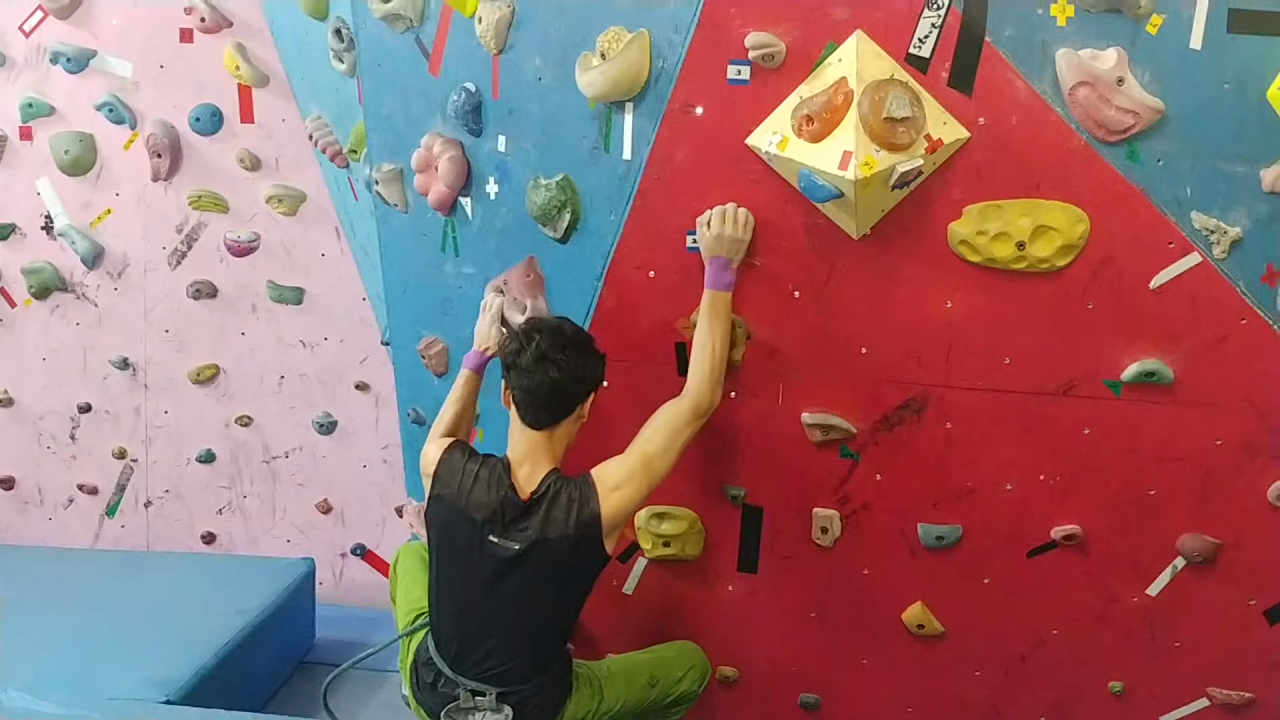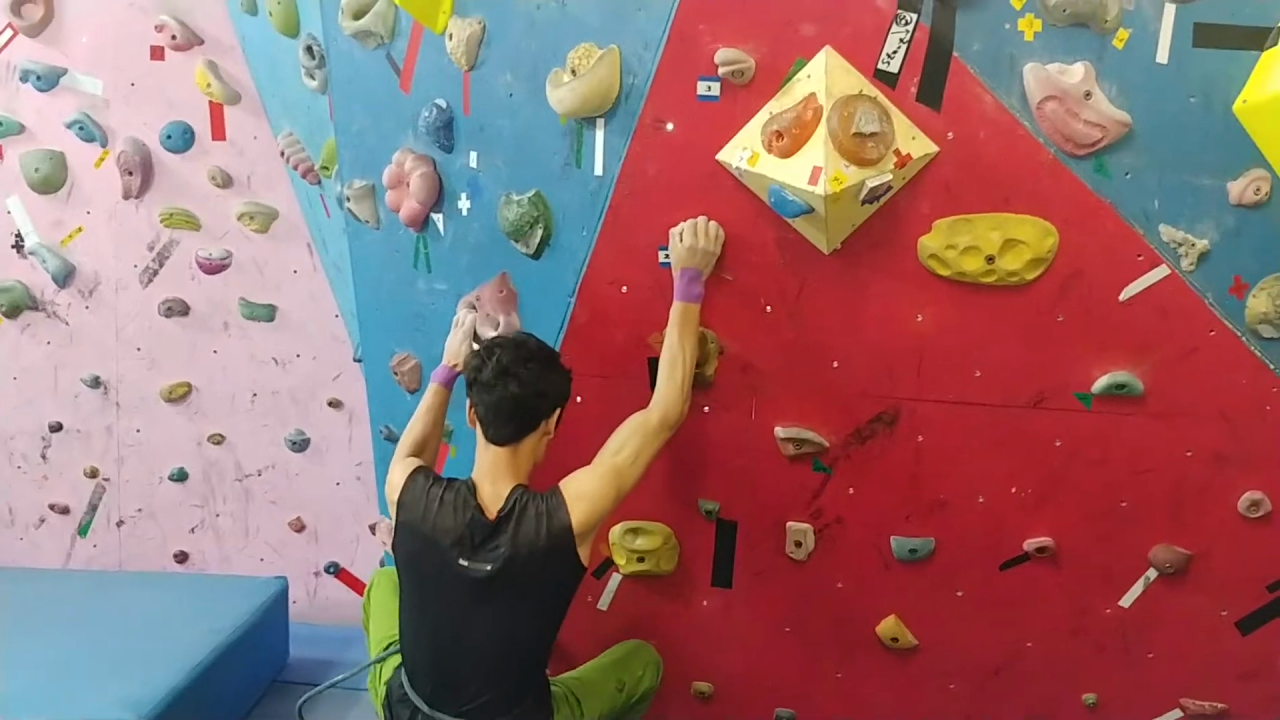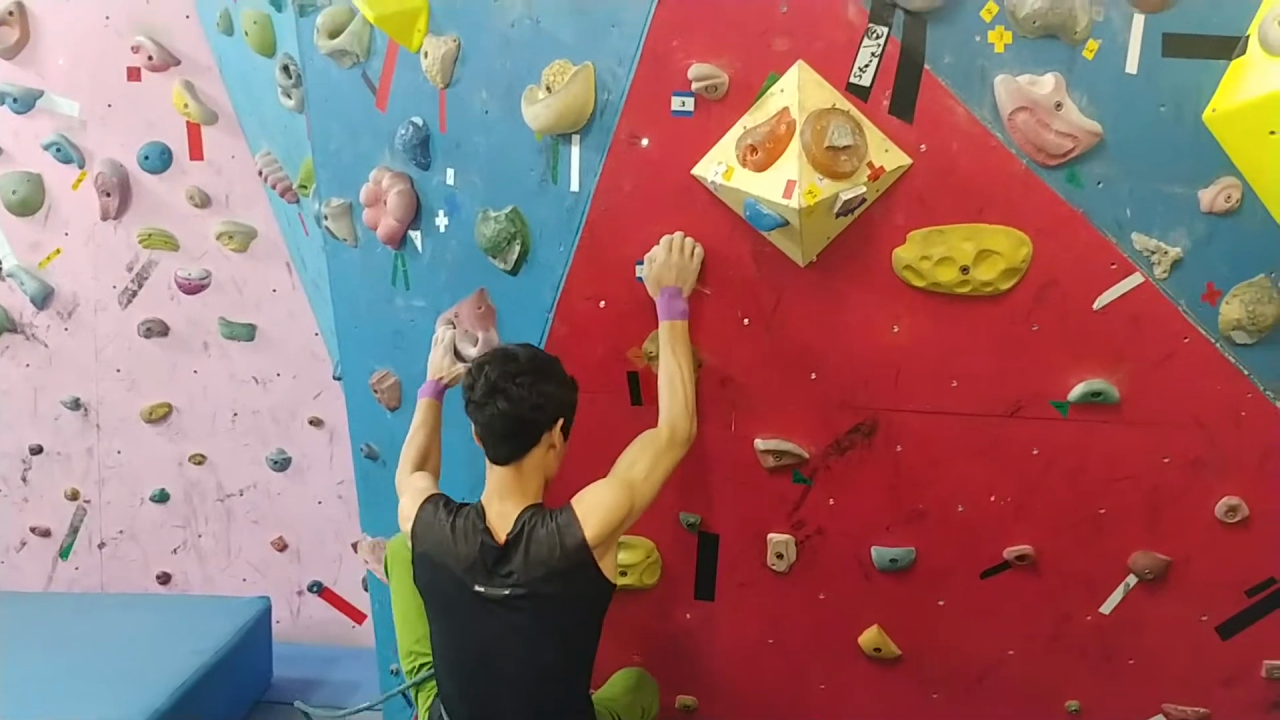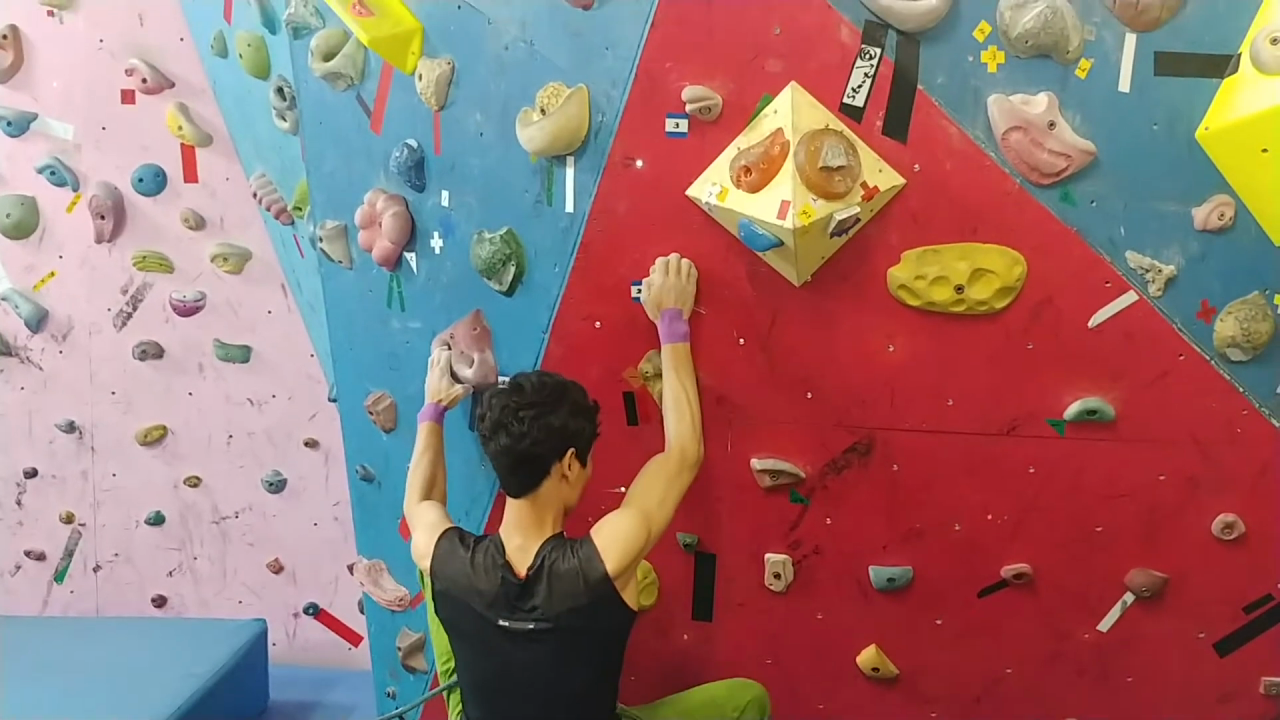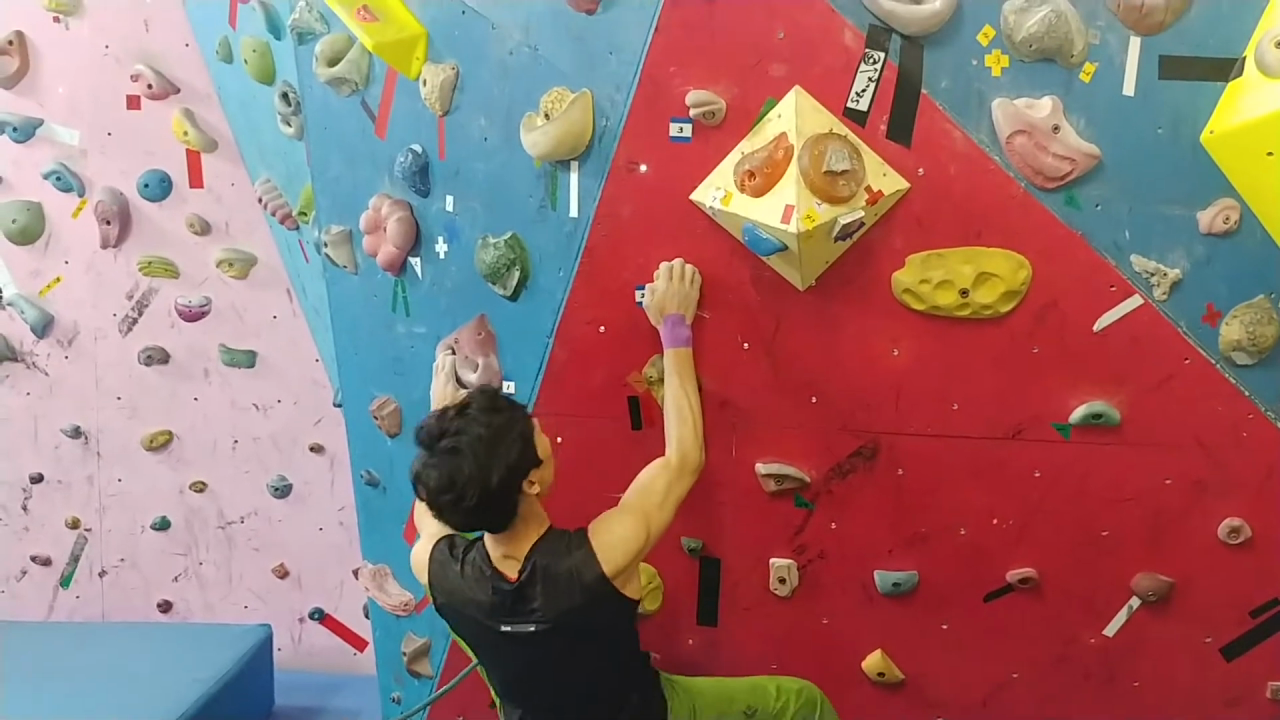
dt=0.5s
person 1, frame 1
left shoulder: (446, 471)
right shoulder: (599, 503)
right elbow: (698, 401)
left wrist: (478, 356)
right wrist: (719, 271)
right knee: (691, 665)
person 1, frame 2
left shoulder: (412, 497)
right shoulder: (566, 517)
right elbow: (666, 413)
left wrist: (448, 370)
right wrist: (688, 283)
right knee: (642, 662)
person 1, frame 3
left shoulder: (428, 528)
right shoulder: (583, 532)
left elbow: (413, 474)
right elbow: (678, 430)
left wrist: (435, 386)
right wrist: (672, 301)
person 1, frame 4
left shoulder: (444, 560)
right shoulder: (602, 562)
left elbow: (419, 503)
right elbow: (685, 453)
left wrist: (433, 407)
right wrist: (672, 324)
person 1, frame 5
left shoulder: (434, 566)
right shoulder: (601, 552)
left elbow: (435, 513)
right elbow: (684, 460)
left wrist: (442, 411)
right wrist: (674, 329)
